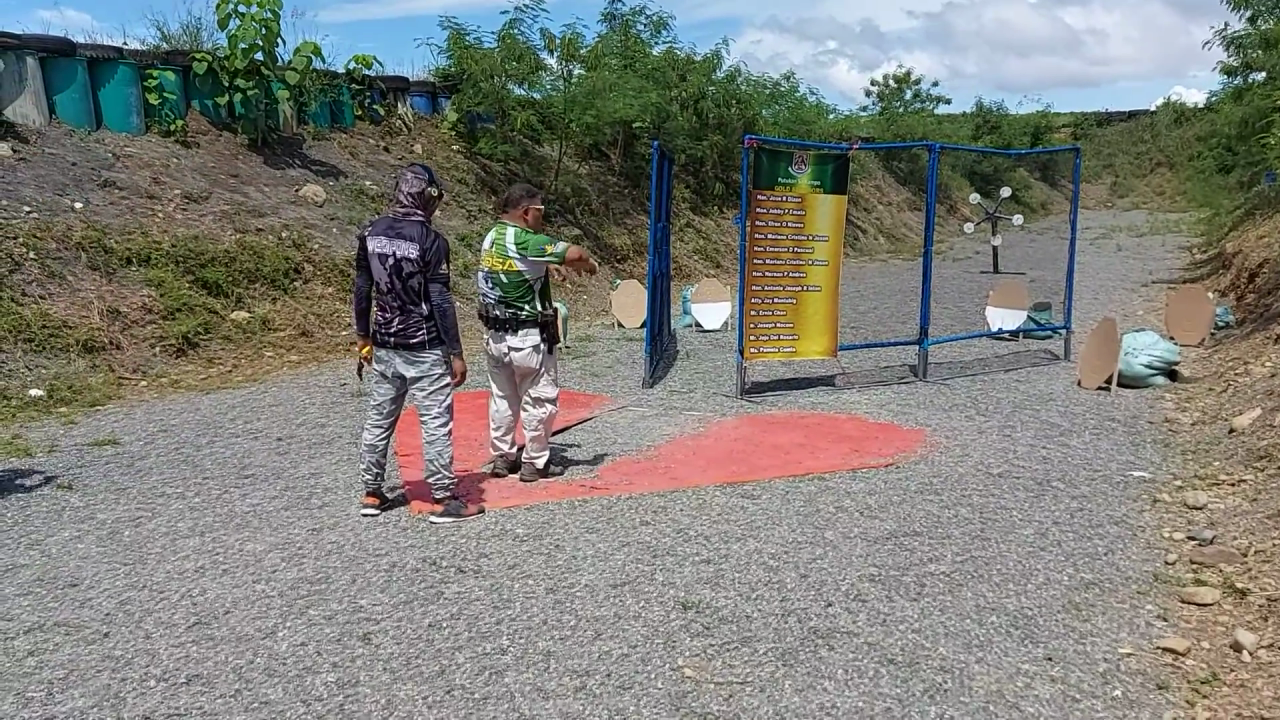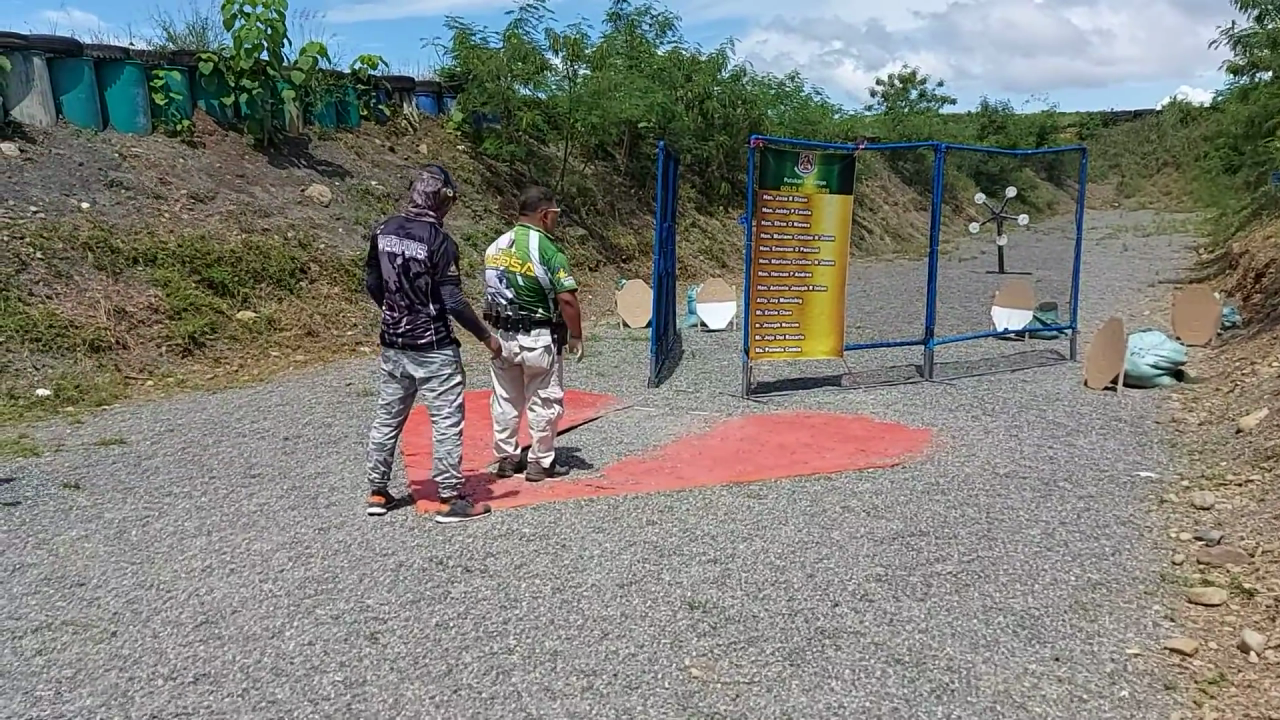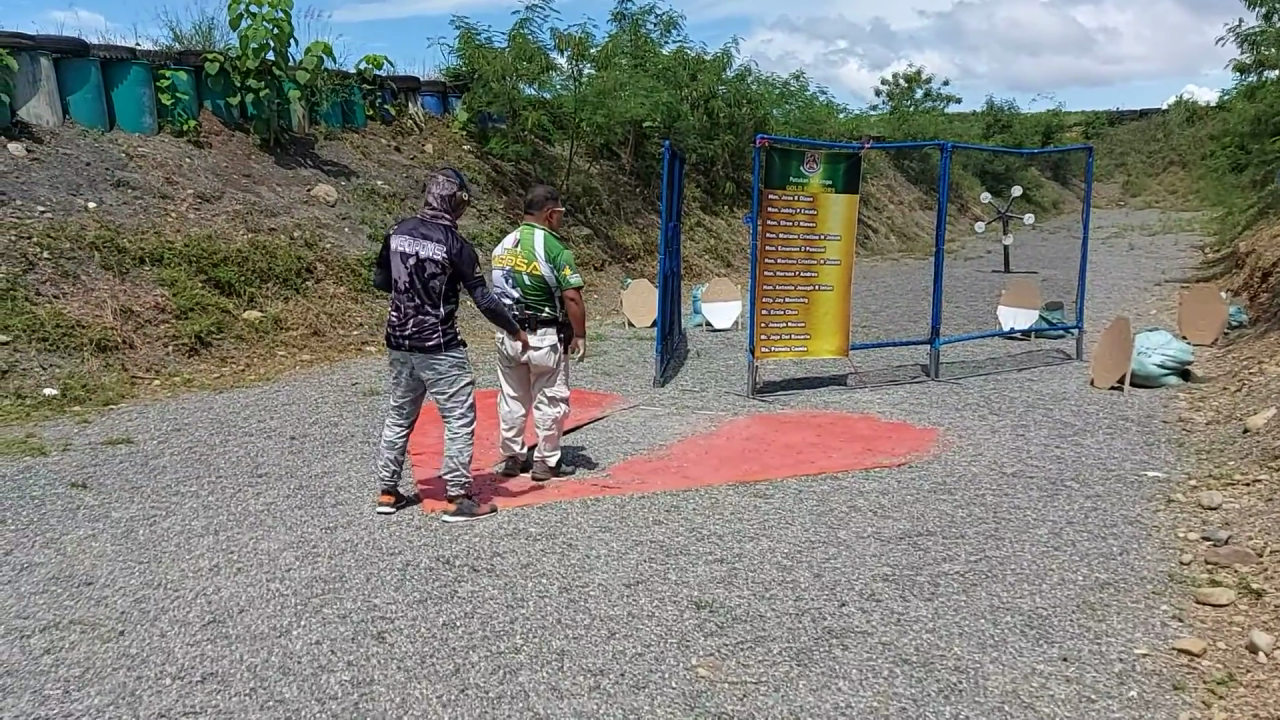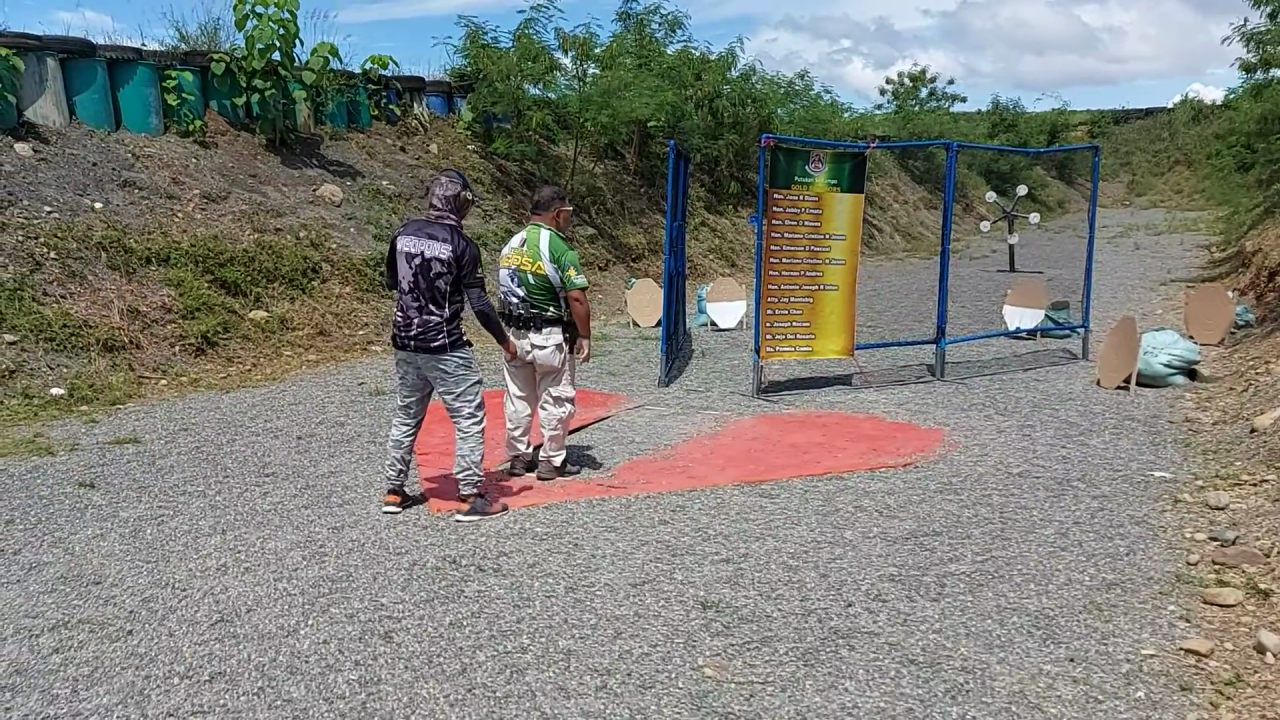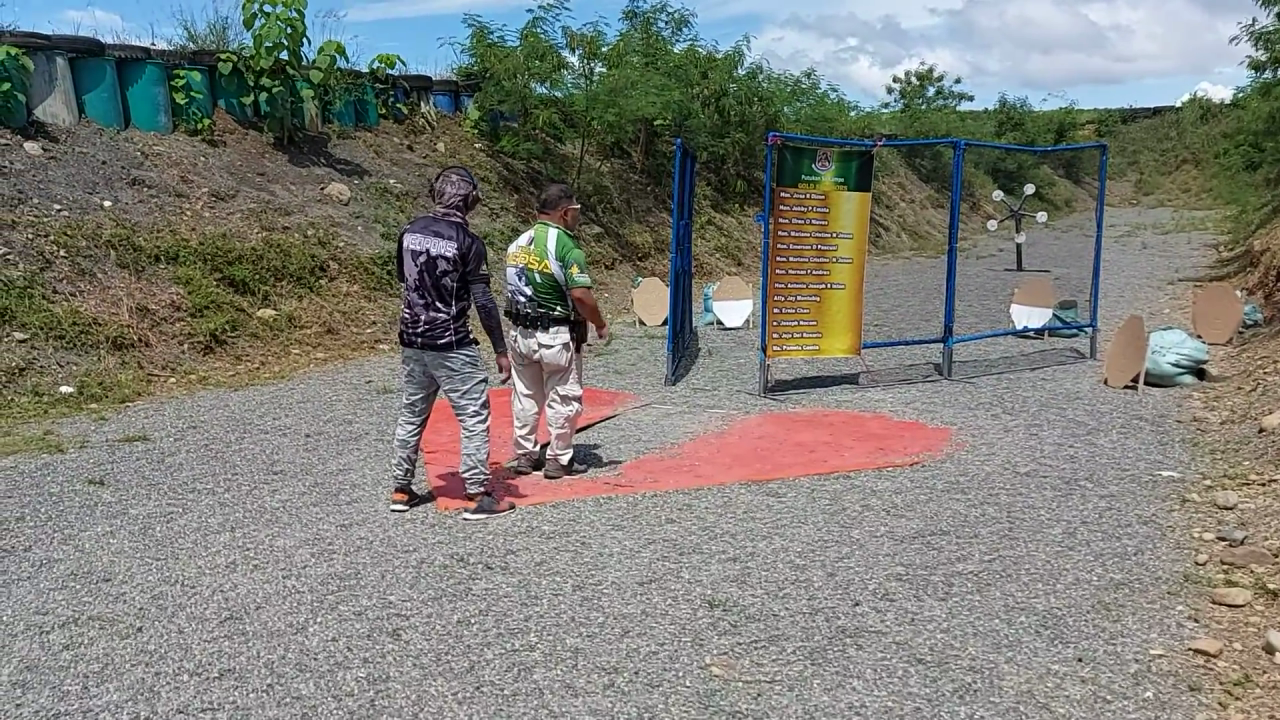
dt=0.5s
person 1, frame 1
left shoulder: (372, 232)
right shoulder: (430, 240)
left elbow: (362, 288)
right elbow: (440, 301)
left wrist: (364, 335)
right wrist: (456, 352)
left hip: (384, 345)
right hip: (424, 348)
left knee: (379, 419)
right knee: (436, 422)
left ankle: (372, 494)
right ankle: (444, 500)
person 1, frame 2
left shoulder: (384, 231)
right shoulder: (440, 242)
left elbow: (372, 284)
right elbow: (453, 303)
right wrist: (486, 337)
left hip: (393, 344)
right hip: (432, 347)
left knee: (387, 417)
right knee: (446, 421)
left ankle: (378, 493)
right ankle: (450, 499)
person 1, frame 3
left shoulder: (398, 232)
right shoulder: (456, 245)
left elbow: (380, 280)
right elbow: (485, 300)
right wrist: (516, 332)
left hip: (400, 343)
right hip: (440, 347)
left knee: (399, 417)
right knee: (460, 420)
left ankle: (387, 492)
right ankle: (458, 499)
person 1, frame 4
left shoulder: (404, 233)
right shoulder: (461, 245)
left elbow: (391, 281)
right elbow: (480, 304)
right wrist: (504, 340)
left hip: (406, 344)
right hip: (445, 347)
left knee: (406, 416)
right knee: (469, 419)
left ankle: (394, 491)
right ankle: (471, 498)
person 1, frame 5
left shoulder: (411, 231)
right shoulder: (467, 242)
right elbow: (484, 302)
right wrist: (501, 351)
left hip: (413, 341)
right hip: (452, 345)
left knee: (412, 414)
right knee: (474, 417)
left ankle: (401, 490)
right ankle: (478, 496)
person 2, frame 1
left shoulder: (490, 240)
right shoulder: (526, 241)
right elbow: (572, 254)
right wrist: (589, 261)
left hip: (495, 335)
right hip: (528, 337)
left knee: (502, 399)
right knee: (539, 401)
left ankle: (501, 458)
right ankle: (535, 463)
person 2, frame 2
left shoulder: (497, 245)
right shoulder: (547, 249)
left elbow: (492, 288)
right elbow: (567, 299)
right wrist: (575, 335)
left hip: (501, 336)
right hip: (537, 338)
left knee: (505, 400)
right knee: (544, 402)
left ankle: (506, 460)
right ankle: (540, 463)
person 2, frame 3
left shoulder: (503, 245)
right shoulder: (553, 247)
left elbow: (499, 289)
right elbow: (572, 296)
right wrist: (579, 335)
left hip: (507, 335)
right hip: (544, 336)
left knee: (512, 398)
right knee: (551, 400)
left ankle: (511, 458)
right ankle: (547, 462)
person 2, frame 4
left shoulder: (512, 244)
right shoulder: (558, 247)
left elbow: (507, 288)
right elbow: (576, 297)
right wrist: (584, 336)
left hip: (514, 333)
right hip: (550, 336)
left knee: (518, 398)
right knee: (556, 401)
left ankle: (518, 458)
right ankle: (552, 462)
person 2, frame 5
left shoulder: (518, 243)
right shoulder: (564, 246)
left elbow: (516, 284)
right elbow: (580, 295)
right wrist: (600, 325)
left hip: (521, 332)
right hip: (556, 335)
left knee: (525, 396)
right knee: (562, 399)
left ankle: (523, 456)
right ankle: (558, 460)
